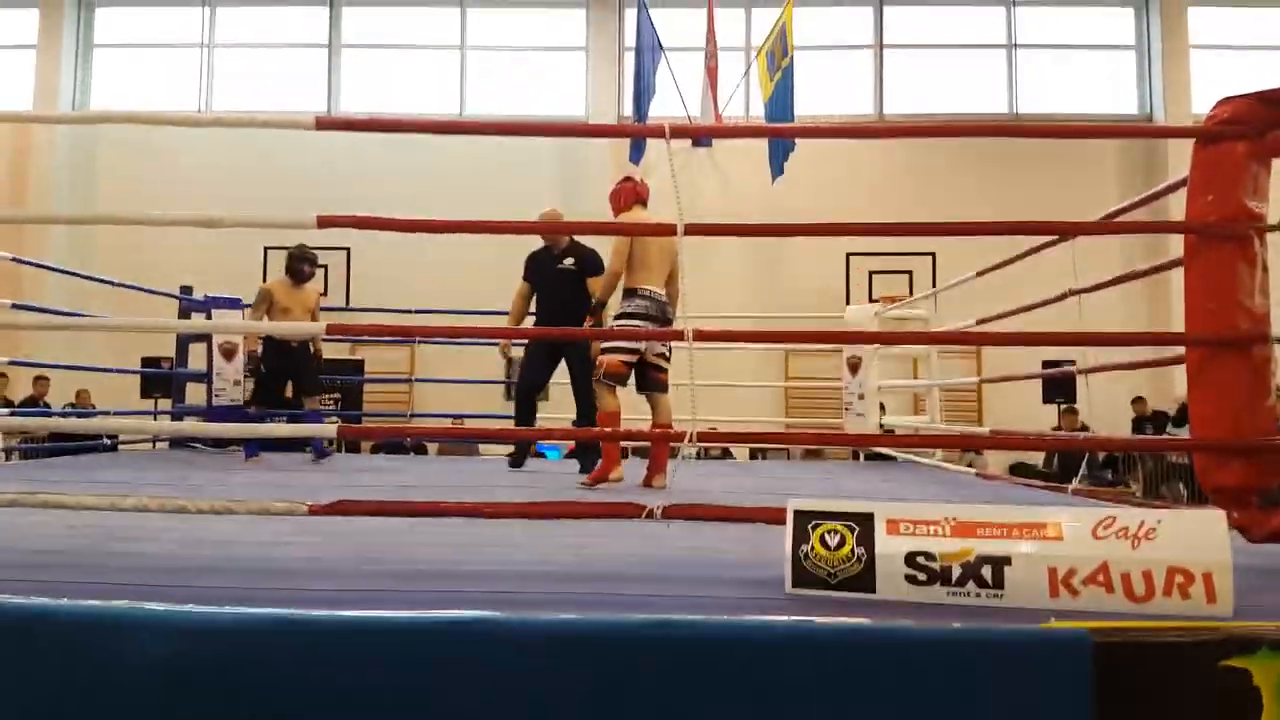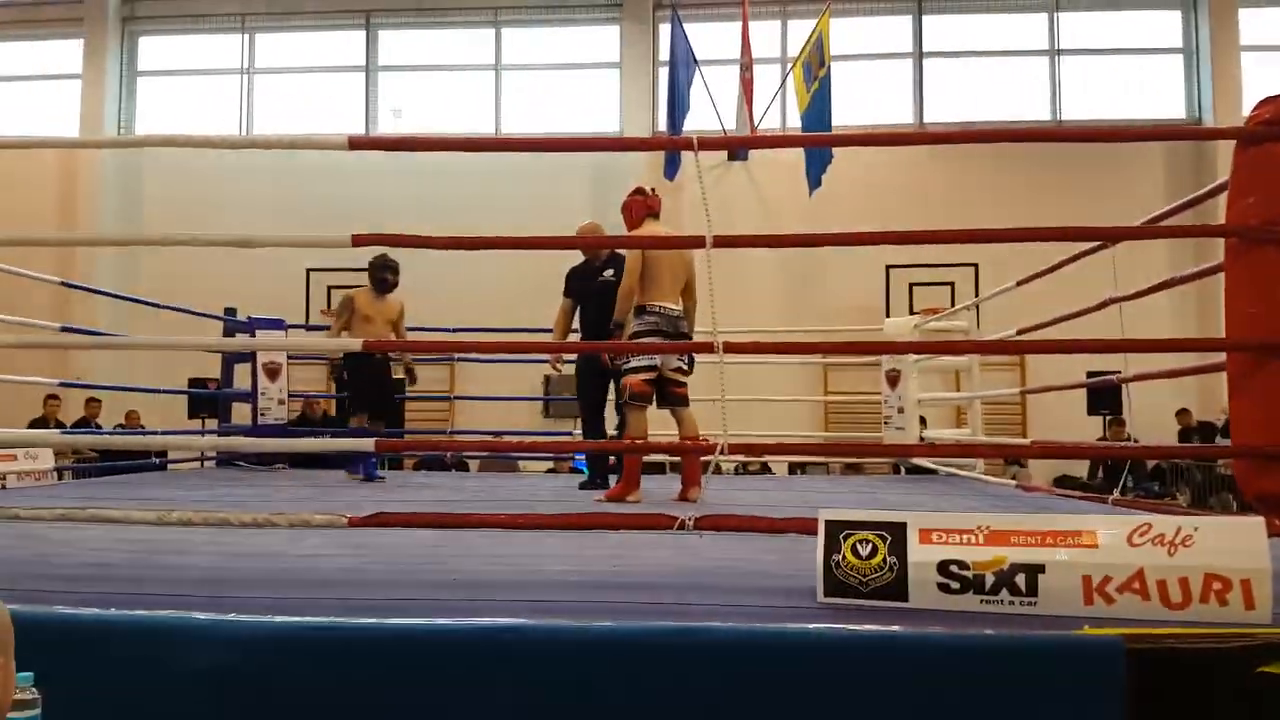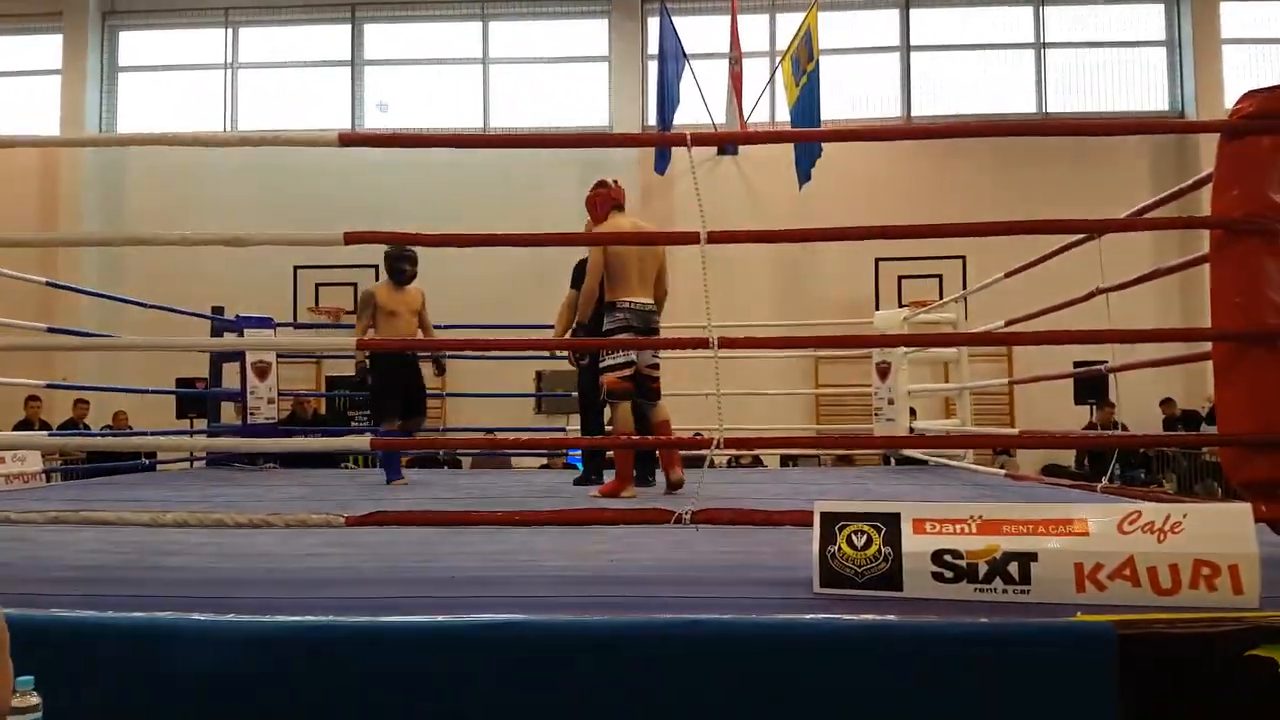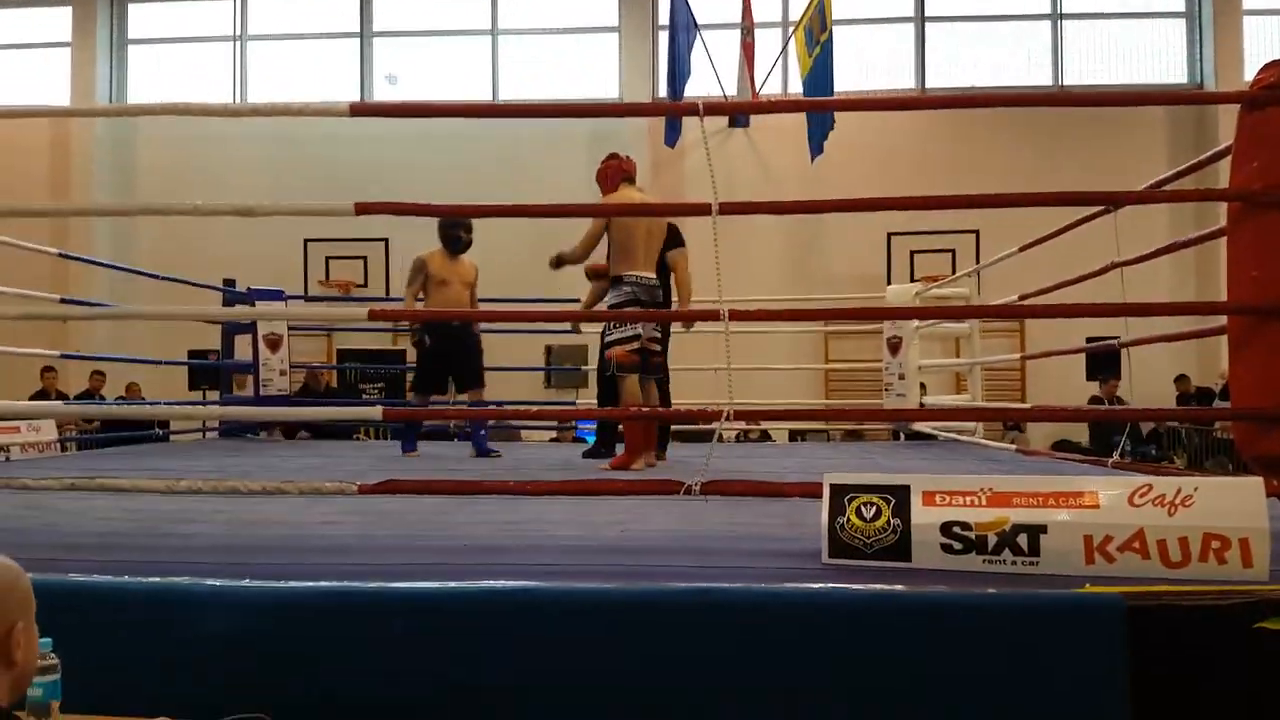
dt=0.4s
person 1, frame 1
left shoulder: (627, 220)
right shoulder: (667, 231)
left elbow: (615, 268)
left wrist: (596, 309)
right wrist: (667, 325)
left hip: (636, 304)
right hip: (662, 308)
left knee: (605, 381)
right knee: (658, 392)
left ankle: (611, 463)
right ankle: (657, 471)
person 1, frame 2
left shoulder: (639, 236)
right shoulder: (682, 244)
left elbow: (629, 286)
left wrist: (616, 329)
right wrist: (687, 339)
left hip: (648, 322)
right hip: (676, 324)
left knee: (635, 404)
right knee: (681, 406)
left ankle: (630, 486)
right ankle: (692, 484)
person 1, frame 3
left shoulder: (603, 231)
right shoulder: (652, 233)
left elbow: (591, 285)
left wrist: (580, 328)
left hip: (619, 316)
right hip: (649, 316)
left knee: (619, 399)
right knee: (652, 398)
left ankle: (624, 481)
right ankle: (673, 467)
person 1, frame 4
left shoulder: (611, 202)
left elbow: (583, 252)
left wrist: (561, 258)
left hip: (624, 290)
right hip: (653, 289)
left knee: (627, 372)
right knee: (648, 374)
left ankle: (633, 453)
right ankle: (648, 449)
person 2, frame 1
left shoulder: (586, 256)
right shoulder: (535, 259)
left elbow: (599, 298)
right elbow: (522, 298)
left hip: (578, 336)
right hip: (543, 335)
left knee: (585, 397)
right knee: (525, 389)
left ankle: (588, 458)
right ankle: (520, 450)
person 2, frame 2
left shoulder: (625, 266)
right shoulder: (575, 274)
right elbow: (565, 313)
right hip: (590, 351)
left knee: (627, 411)
right knee: (590, 414)
right ankle: (598, 474)
person 2, frame 3
right shoulder: (583, 266)
right elbow: (570, 305)
right wrist: (558, 335)
right knee: (589, 406)
left ankle: (646, 470)
right ankle: (592, 470)
person 2, frame 4
left shoulder: (665, 230)
left elbow: (680, 269)
right elbow: (605, 277)
left wrist: (684, 306)
right wrist: (585, 307)
left knee: (655, 379)
right knee: (607, 377)
left ankle: (658, 444)
right ankle: (604, 442)
person 3, frame 1
left shoulder: (313, 293)
right shoulder: (270, 289)
right elbow: (254, 321)
left wrist: (318, 351)
right wrist: (252, 353)
left hip: (302, 349)
right hip: (276, 348)
left knee: (312, 397)
right knee: (261, 402)
left ankle: (317, 446)
right ankle: (251, 449)
person 3, frame 2
left shoulder: (397, 304)
right shoulder: (353, 298)
left elbow: (401, 336)
right elbow: (335, 330)
left wrist: (408, 364)
right wrist: (336, 362)
left hip: (382, 361)
right hip: (357, 360)
left knee: (378, 419)
right knee: (360, 413)
left ankle: (370, 468)
right ankle: (354, 463)
person 3, frame 3
left shoulder: (418, 294)
right shoulder: (373, 293)
left elbow: (426, 327)
right elbow: (360, 331)
left wrist: (437, 354)
right wrist: (360, 362)
left hip: (410, 358)
right hip: (385, 358)
left knee: (417, 416)
right knee: (390, 418)
left ankle: (387, 455)
right ankle: (393, 472)
person 3, frame 4
left shoulder: (471, 267)
right shoulder: (425, 262)
right elbow: (409, 298)
left wrist: (476, 334)
right wrist: (415, 327)
left hip: (463, 331)
right hip: (435, 329)
left knee: (476, 388)
right knee: (423, 392)
left ankle: (480, 444)
right ankle: (408, 443)
